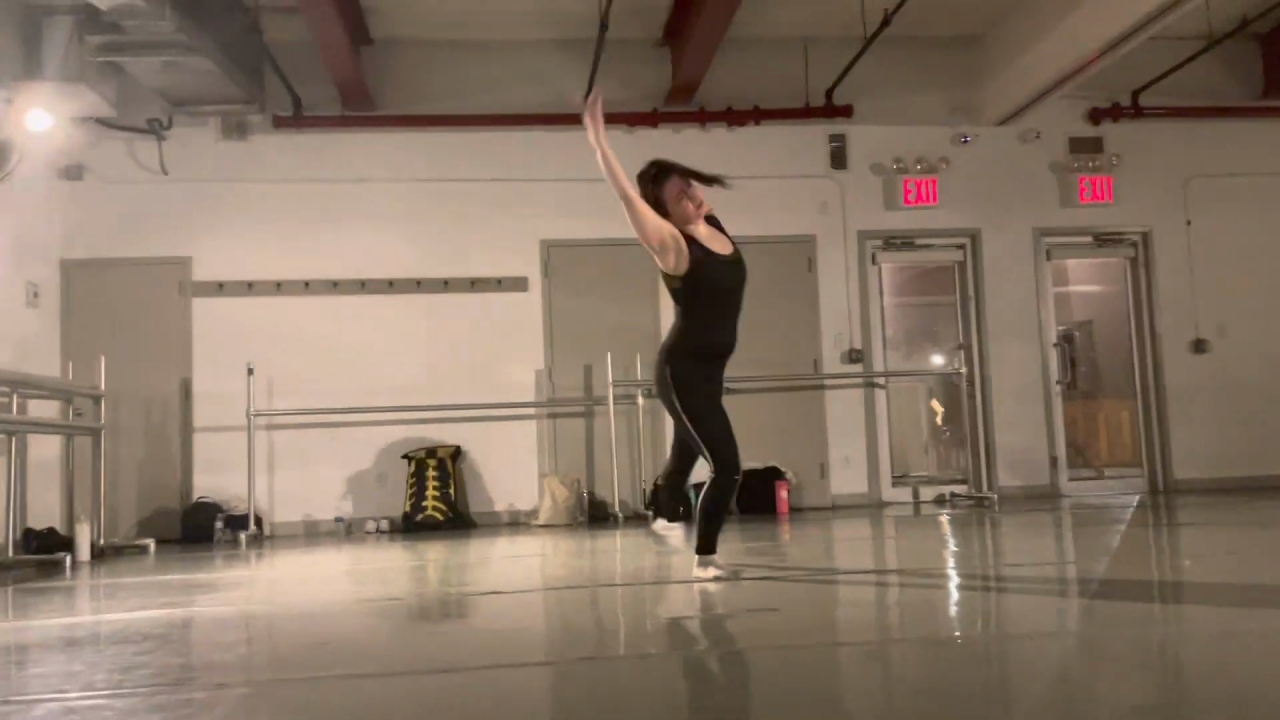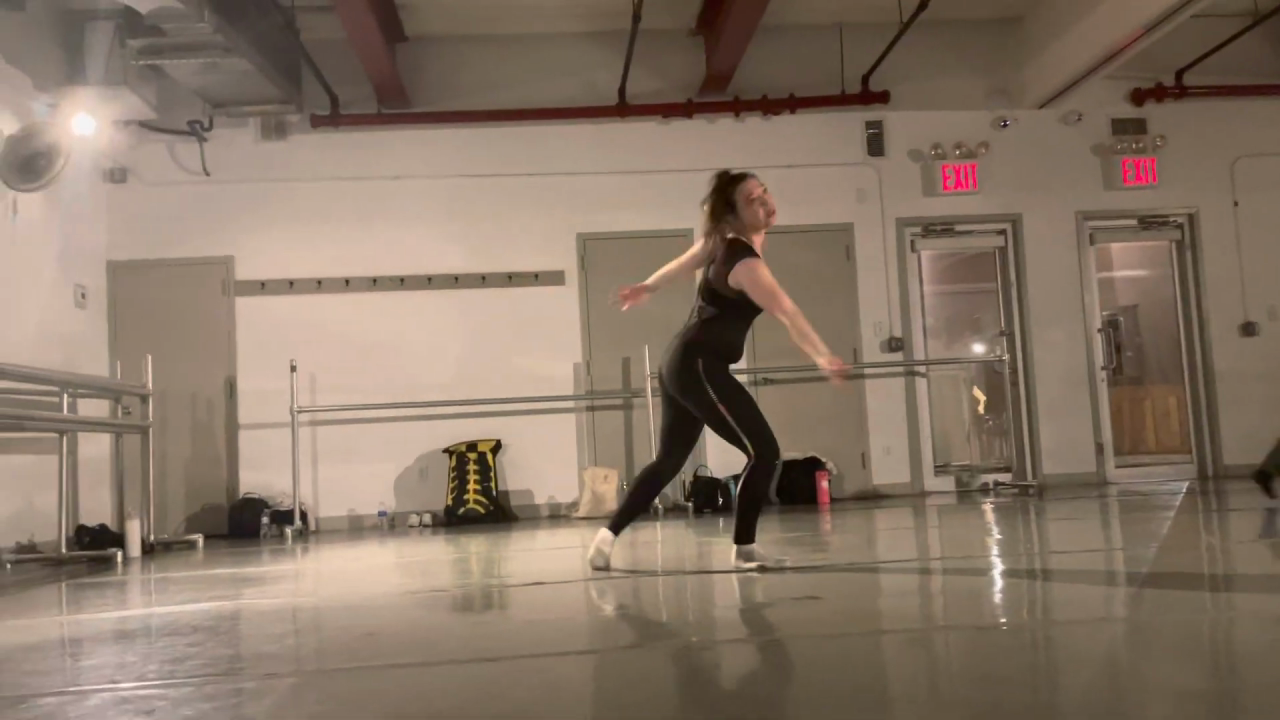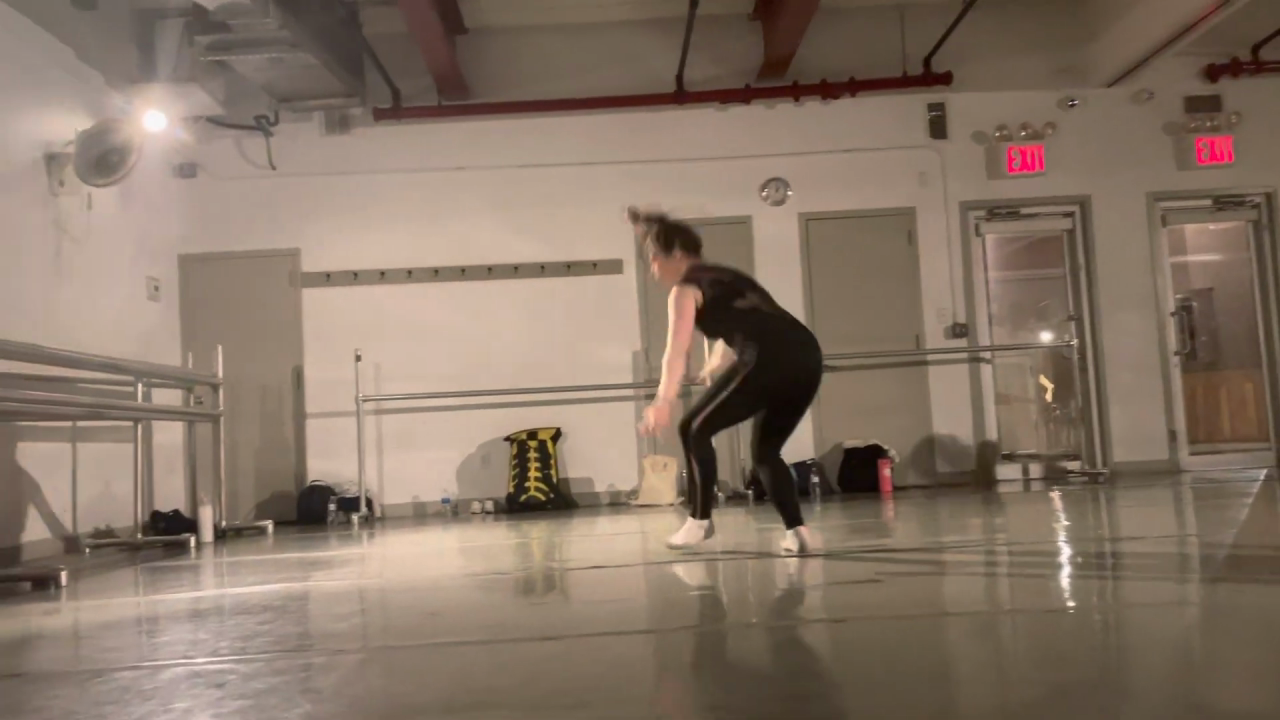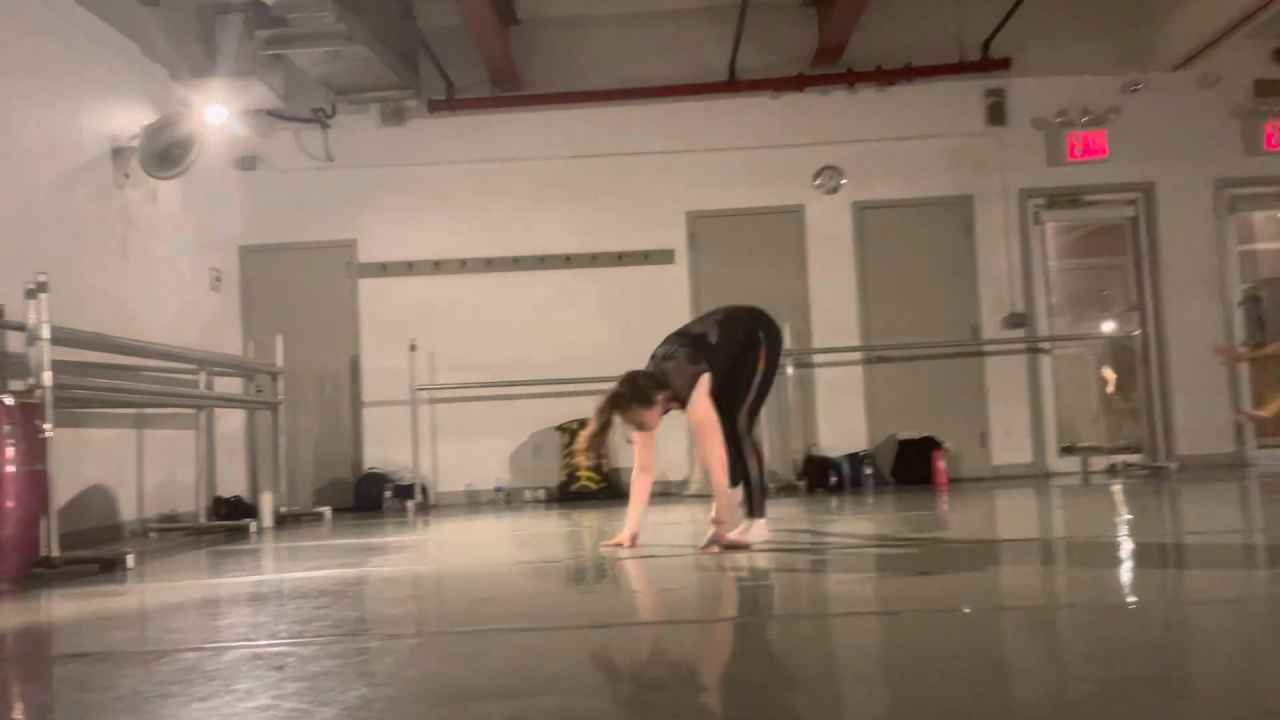
dt=0.5s
person 1, frame 1
left shoulder: (713, 224)
right shoulder: (674, 243)
right elbow: (630, 198)
right wrist: (597, 134)
left hip: (710, 368)
right hip: (685, 372)
left knee: (689, 449)
right knee: (726, 466)
left ankle: (665, 517)
right ankle: (706, 559)
person 1, frame 2
left shoulder: (716, 242)
right shoulder: (746, 263)
left elbow: (686, 260)
right elbow: (787, 314)
left wrist: (648, 286)
right wrist: (822, 356)
left hip: (679, 363)
right hip: (701, 367)
left knee: (668, 460)
right knee: (764, 453)
left ankle: (607, 538)
right ankle: (744, 549)
person 1, frame 3
left shoulder: (685, 289)
right shoulder: (722, 278)
left elbow: (677, 352)
left wrist: (664, 401)
right wrist: (715, 367)
left hip: (768, 359)
right hip: (807, 359)
left knee: (695, 430)
right knee: (766, 452)
left ankle: (699, 522)
right ankle: (796, 530)
person 1, frame 4
left shoulder: (694, 392)
right shoulder: (640, 397)
left elbow: (715, 462)
right elbow: (644, 469)
left wrist: (720, 526)
right wrist: (631, 529)
left hip: (760, 336)
right hip: (720, 332)
left knee: (736, 427)
right knee: (715, 432)
left ankle: (757, 520)
right ankle: (734, 487)
